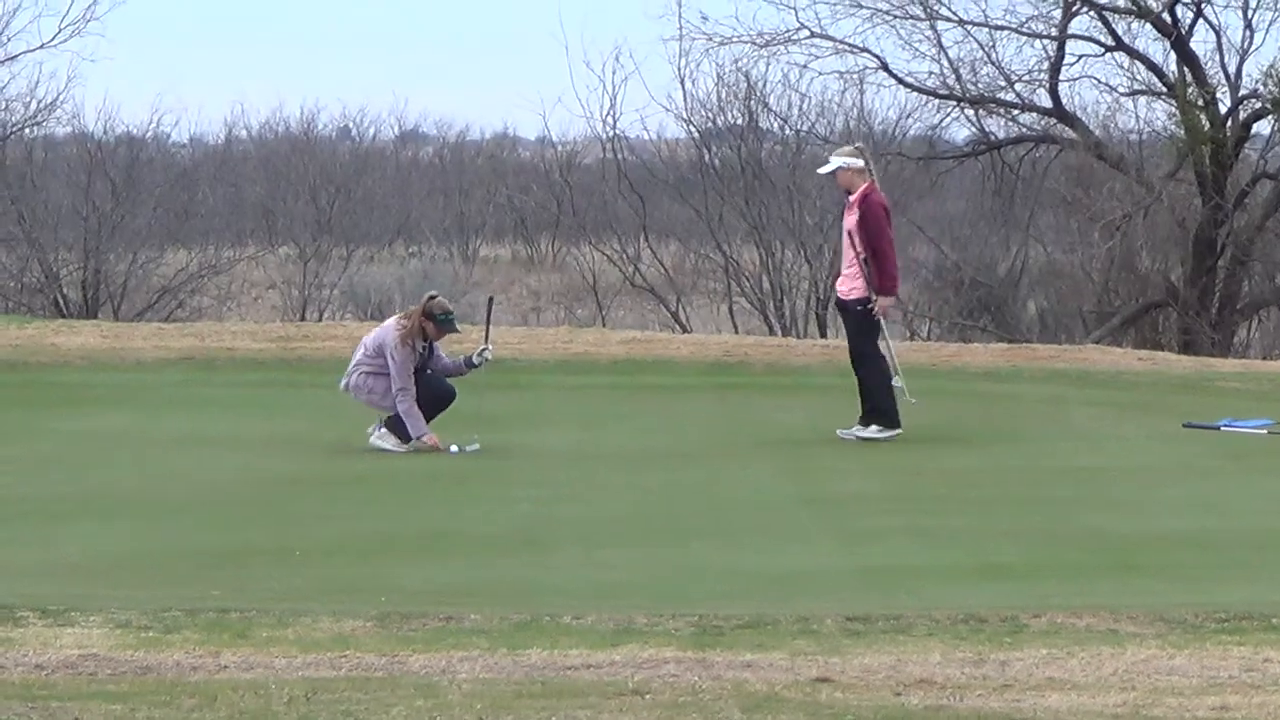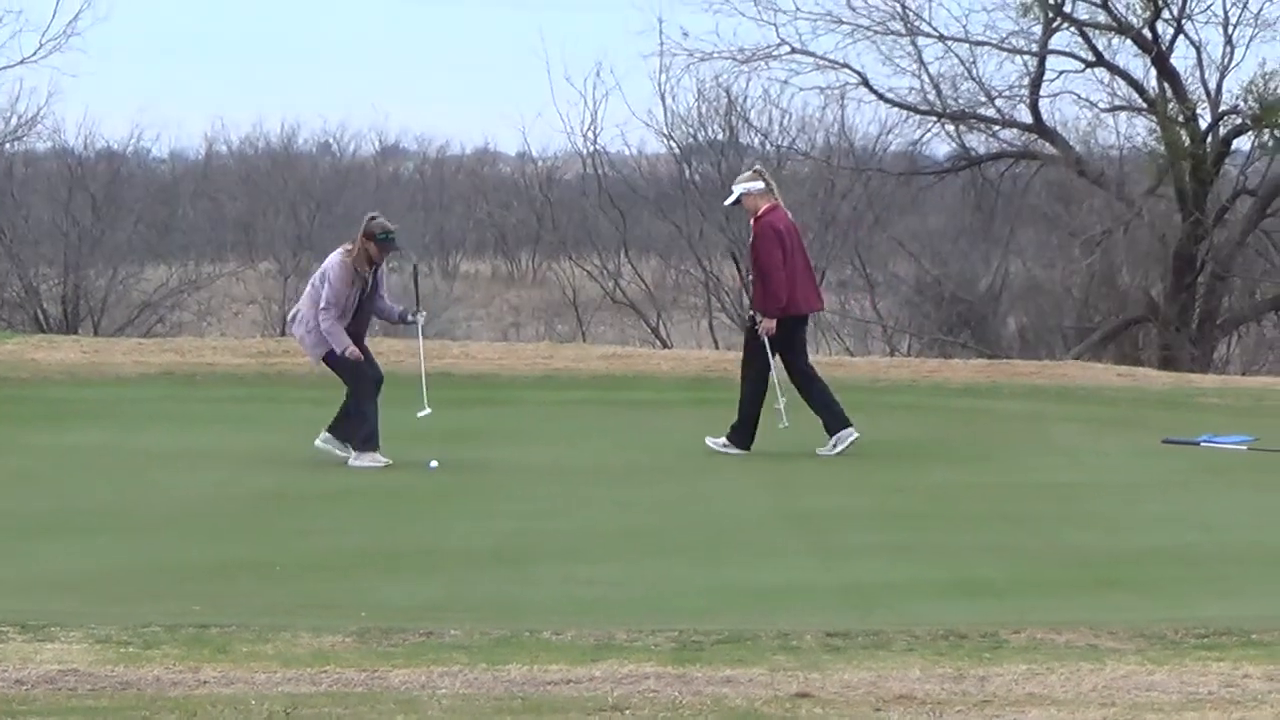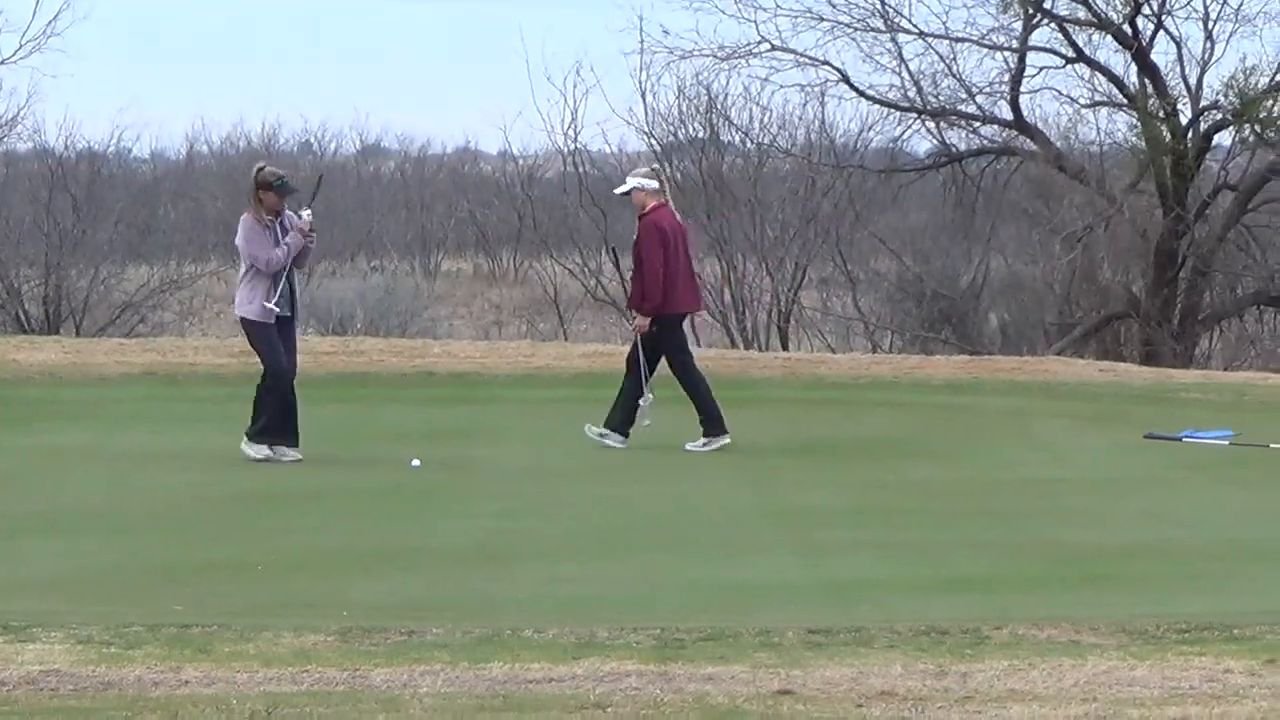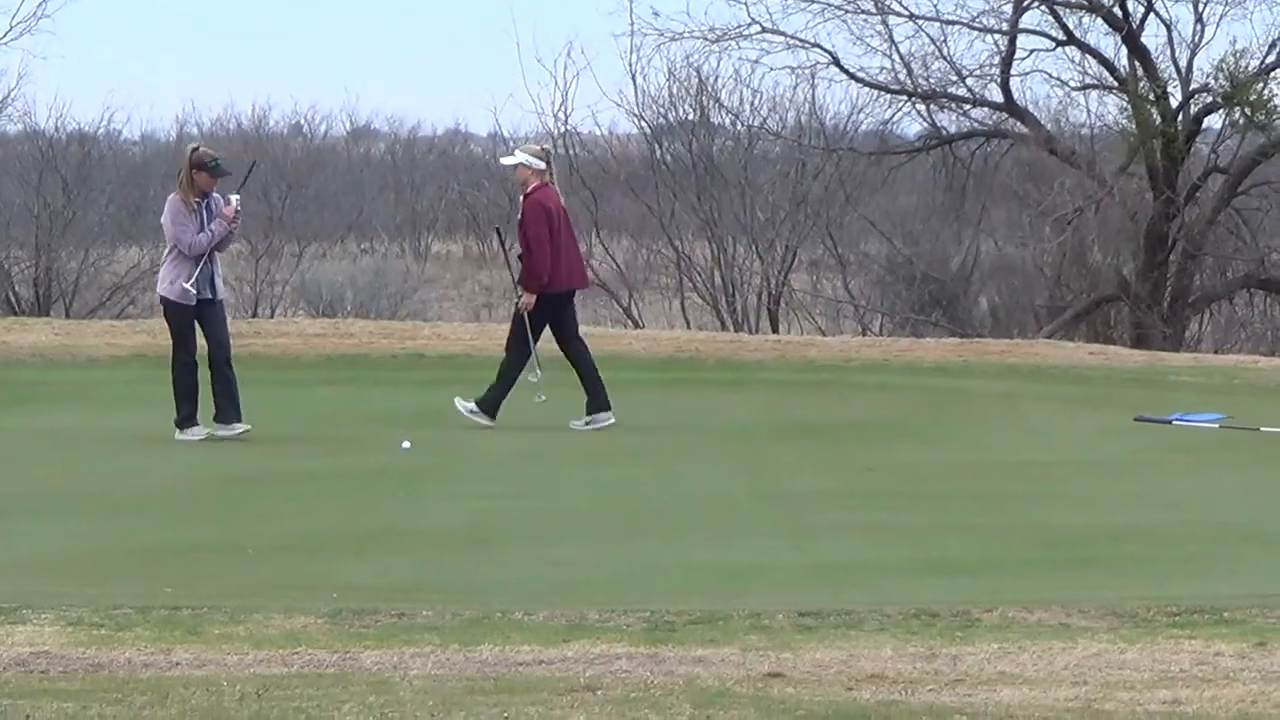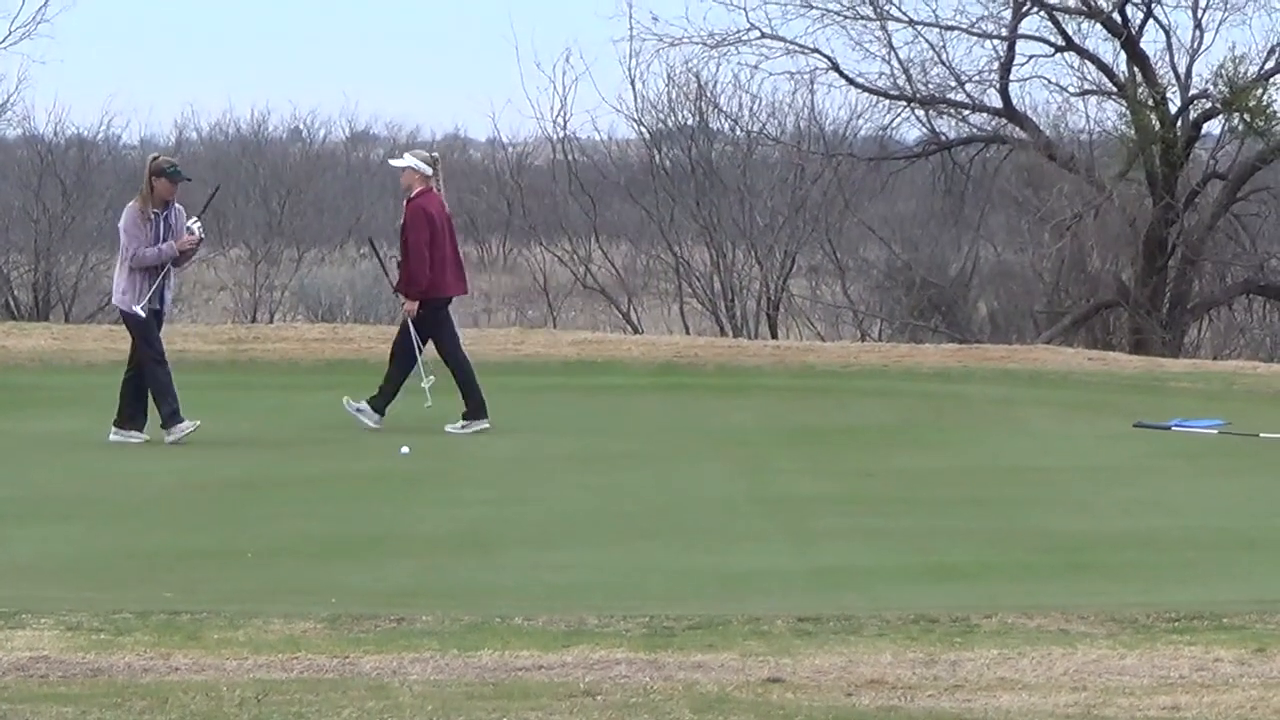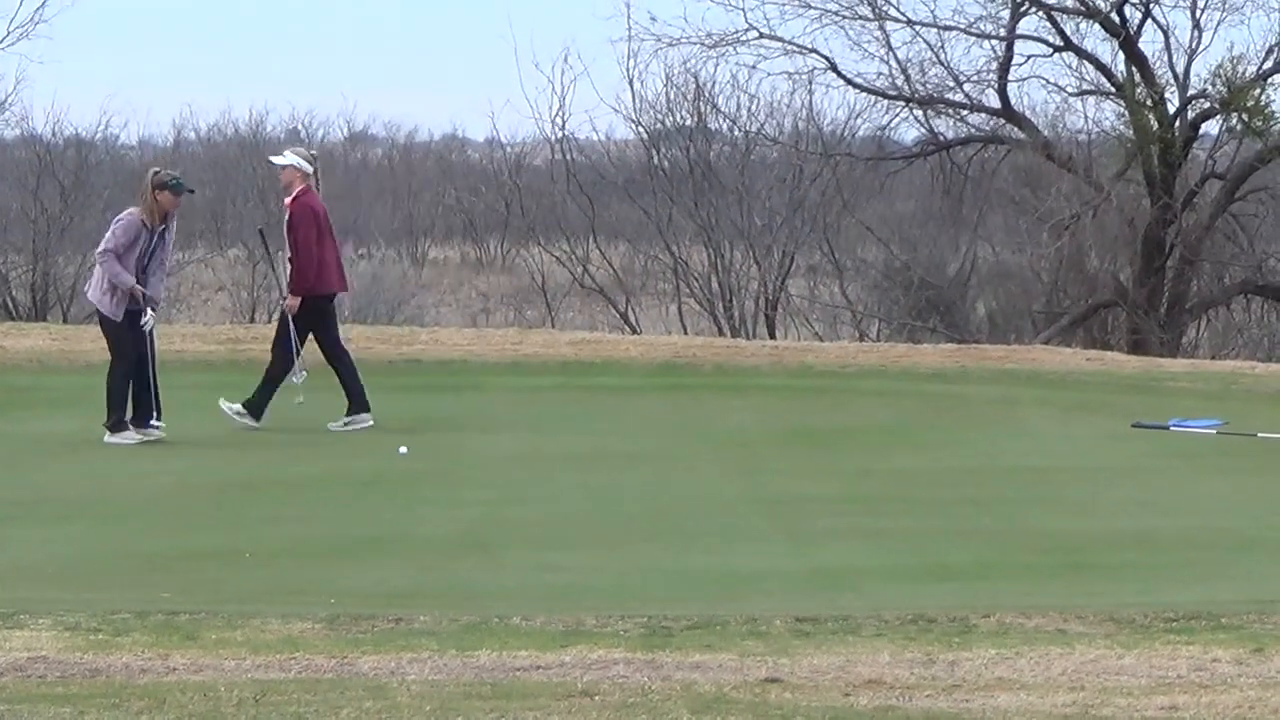
dt=0.5s
person 1, frame 1
left shoulder: (871, 202)
right shoulder: (854, 202)
left elbow: (883, 249)
left wrist: (883, 291)
right wrist: (840, 283)
left hip: (868, 292)
right hip: (850, 290)
left knee: (864, 353)
right knee: (861, 354)
left ankle: (887, 420)
right ankle: (873, 420)
person 1, frame 2
left shoulder: (765, 225)
right shoulder: (782, 218)
left elbow: (772, 272)
left wrist: (769, 313)
left hip: (774, 312)
right hip: (796, 308)
left knee: (754, 371)
right knee: (800, 371)
left ankle: (739, 439)
right ankle: (841, 427)
person 1, frame 3
left shoulder: (651, 223)
right shoulder: (670, 217)
left elbow: (653, 271)
left wrist: (645, 311)
left hip: (662, 308)
right hip: (674, 303)
left knee: (683, 367)
right knee: (638, 364)
left ankle: (715, 430)
right ankle: (616, 428)
person 1, frame 4
left shoulder: (534, 202)
right shoulder: (550, 195)
left elbow: (538, 249)
left wrist: (531, 289)
left hip: (547, 285)
right hip: (563, 282)
left knee: (518, 346)
right knee: (572, 345)
left ankle: (488, 408)
right ankle: (600, 409)
person 1, frame 5
left shoulder: (418, 207)
right shoulder: (433, 202)
left elbow: (418, 255)
left wrist: (412, 295)
left hip: (428, 290)
right hip: (437, 286)
left knee: (448, 349)
right knee: (402, 350)
left ankle: (477, 414)
right ankle: (375, 407)
person 1, frame 6
left shoulder: (302, 204)
right shoulder: (306, 201)
left elbow: (305, 252)
left wrist: (296, 292)
left hip: (311, 289)
right hip: (321, 287)
left knee: (284, 348)
right knee: (332, 348)
left ankle: (253, 410)
right ankle: (359, 410)
person 2, frame 1
right shoulder: (399, 338)
left elbow: (439, 364)
right elbow: (403, 393)
left wrist: (471, 361)
right wrist: (423, 433)
left hip: (390, 375)
right hip: (367, 382)
left knee: (445, 392)
right knee: (439, 392)
left ankle: (389, 427)
right ankle: (390, 434)
person 2, frame 2
left shoulder: (375, 264)
right shoulder: (342, 264)
left elbow: (379, 303)
right elbow: (327, 313)
left wrist: (404, 315)
right wrist: (345, 346)
left hip: (344, 327)
right hip: (317, 324)
left knee: (372, 377)
right knee: (361, 378)
left ankle: (335, 436)
right ankle: (363, 450)
person 2, frame 3
left shoulder: (287, 219)
right shoulder: (250, 223)
left elbow: (299, 263)
right elbow: (270, 263)
left wrist: (306, 237)
right wrist: (296, 236)
left hip: (284, 307)
right hip: (257, 308)
left knee: (287, 373)
right knee: (276, 369)
left ankle: (281, 443)
right ankle: (255, 438)
person 2, frame 4
left shoulder: (215, 201)
right shoulder: (176, 204)
left elbow: (220, 245)
right elbow: (192, 246)
left wrist: (232, 224)
right wrist: (221, 222)
left hip: (210, 288)
right hip: (180, 289)
left knee: (221, 350)
right knee: (185, 356)
left ankle: (228, 418)
right ankle: (186, 424)
person 2, frame 5
left shoulder: (177, 212)
right shoulder: (134, 212)
left elbow: (177, 254)
right elbow: (136, 256)
left wrist: (189, 247)
right wrist: (174, 247)
left hip: (158, 296)
right hip: (134, 296)
left knee: (141, 360)
right knee: (154, 357)
left ankle: (124, 426)
right ankle: (172, 423)
person 2, frame 6
left shoulder: (168, 224)
right shoulder: (132, 219)
left elbow: (160, 266)
right elbow: (104, 254)
left wrist: (153, 301)
right wrist: (129, 284)
left hip: (138, 300)
right hip: (112, 297)
left knee: (146, 357)
right knee: (124, 359)
left ankle: (143, 422)
right ankle: (116, 428)
